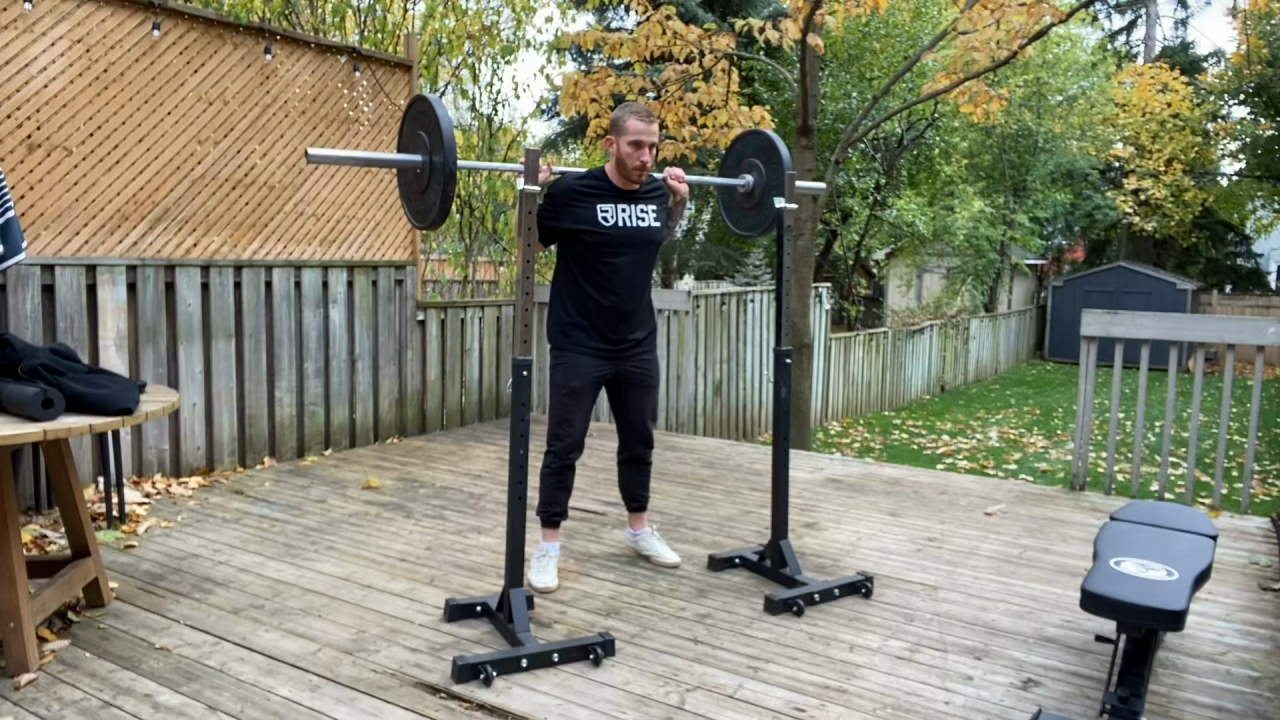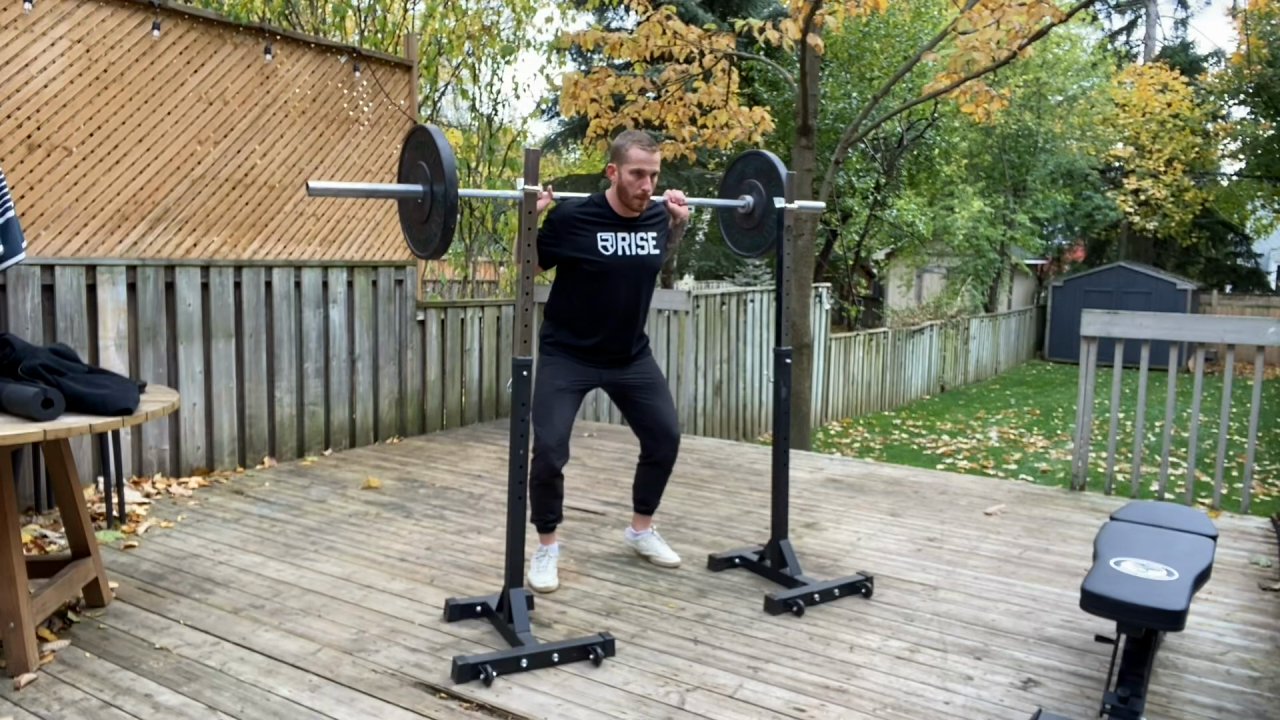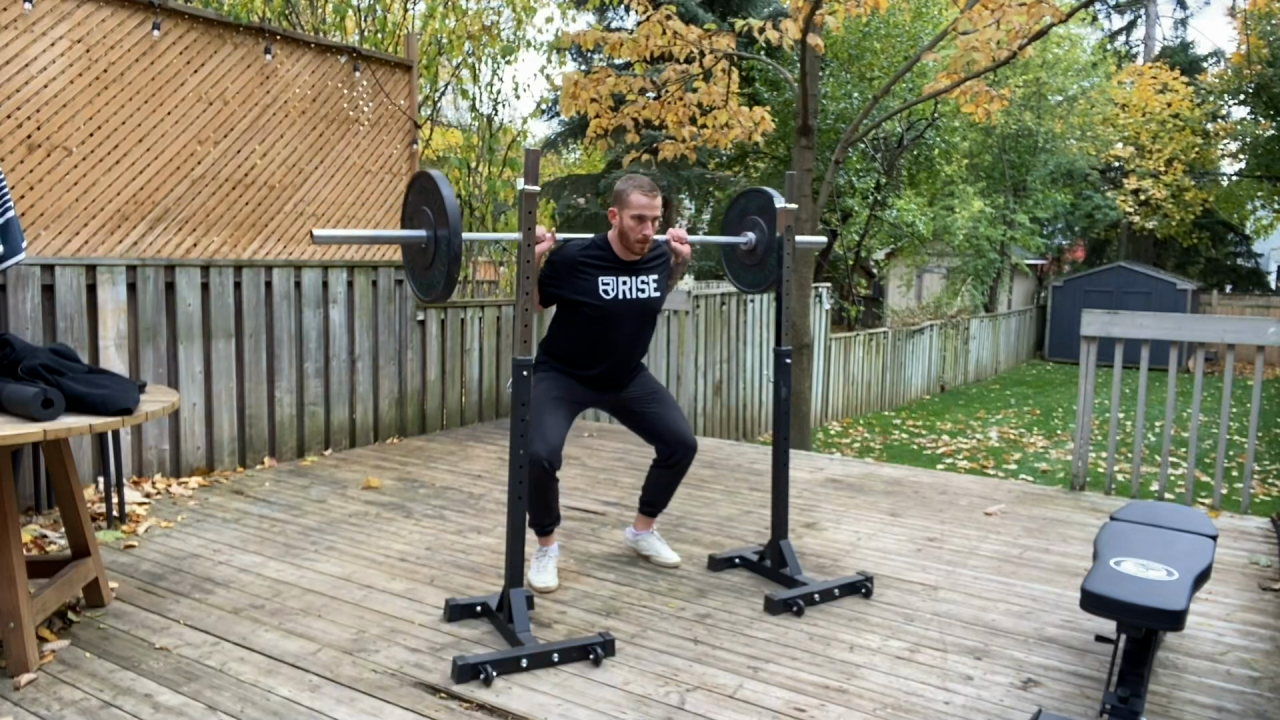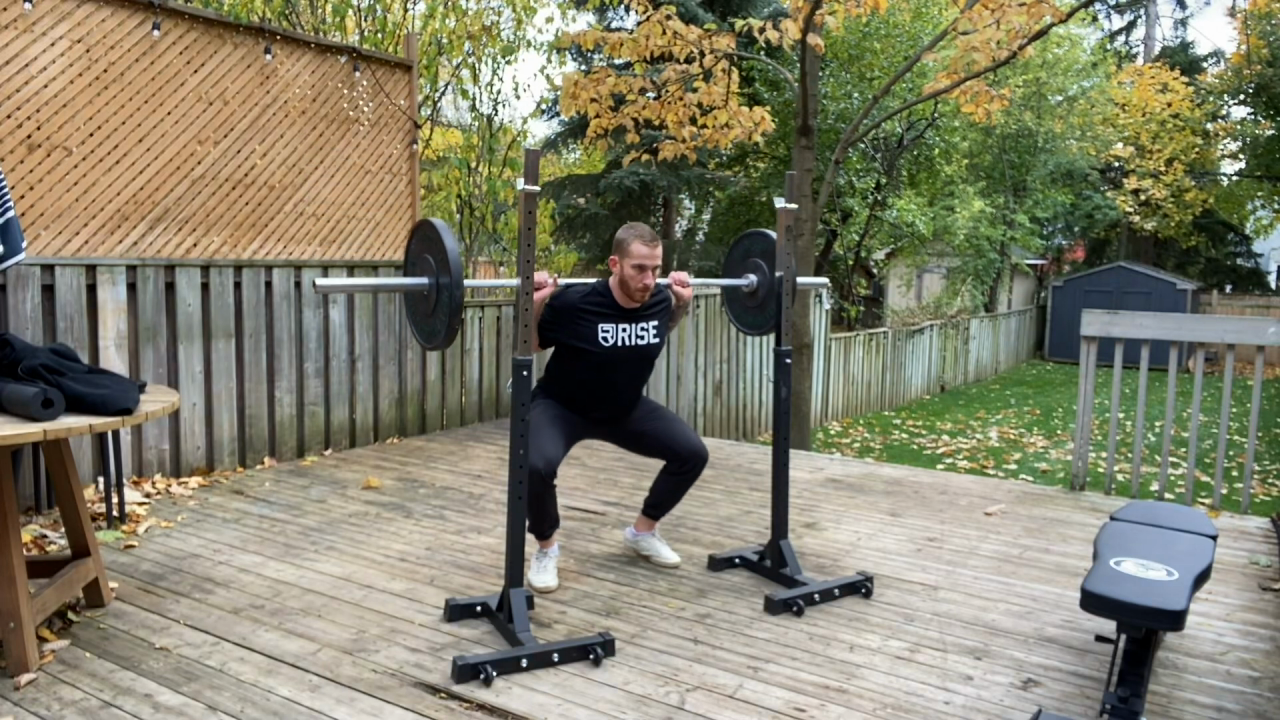
dt=0.7s
person 1, frame 1
left shoulder: (657, 193)
right shoulder: (572, 192)
left wrist: (679, 202)
left hip: (638, 343)
right hip: (580, 345)
left knee: (639, 442)
right knee: (564, 446)
left ankle: (639, 529)
right ankle: (548, 546)
person 1, frame 2
left shoulder: (657, 218)
right shoulder: (572, 217)
left wrist: (678, 223)
left hip: (631, 353)
right hip: (569, 353)
left knee: (665, 438)
right knee: (550, 451)
left ankle: (641, 530)
right ankle: (546, 547)
person 1, frame 3
left shoulder: (658, 256)
right shoulder: (574, 258)
right elbow: (529, 304)
left wrist: (681, 261)
right wrist: (533, 260)
left hip: (627, 376)
right hip: (564, 374)
left knee: (681, 443)
right knee: (541, 454)
left ankle: (642, 530)
right ankle: (546, 547)
person 1, frame 4
left shoulder: (658, 301)
right shoulder: (574, 303)
right elbow: (528, 345)
left wrist: (683, 302)
right wrist: (535, 303)
left hip: (626, 407)
right hip: (562, 406)
left knee: (692, 452)
right knee: (537, 465)
left ankle: (642, 531)
right ankle: (546, 548)
